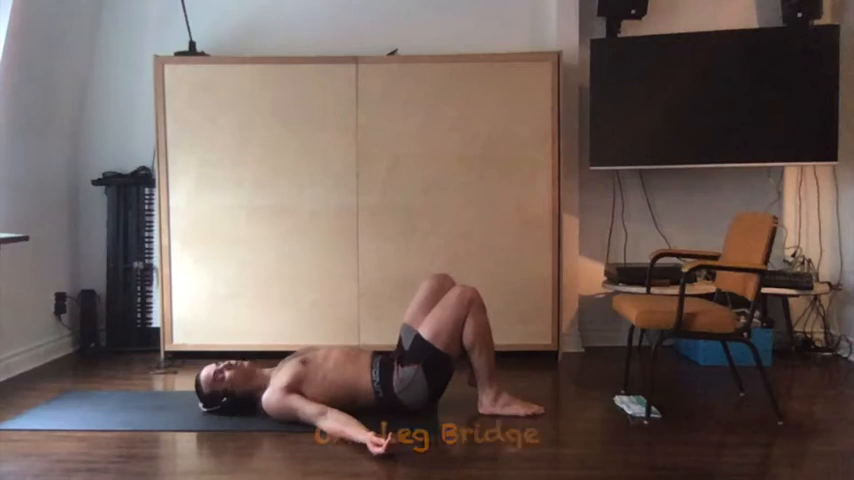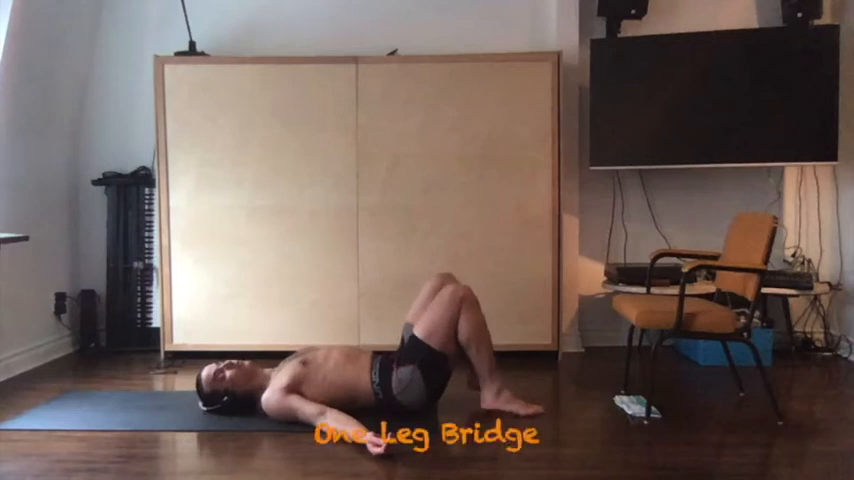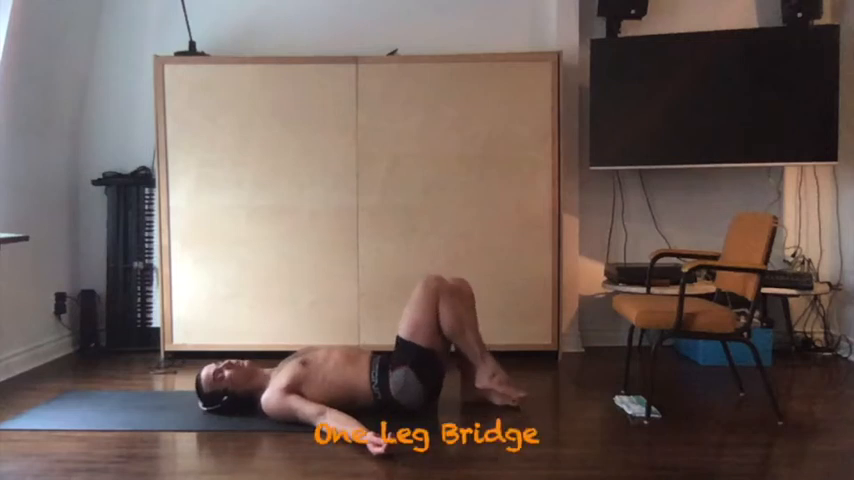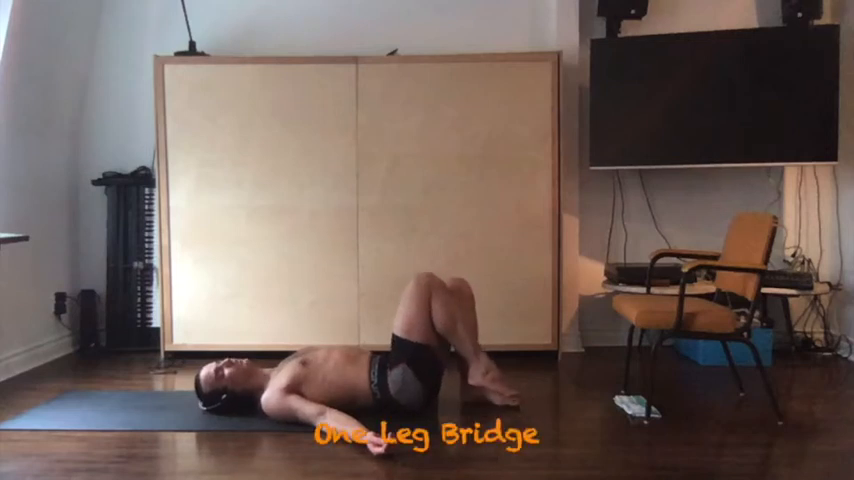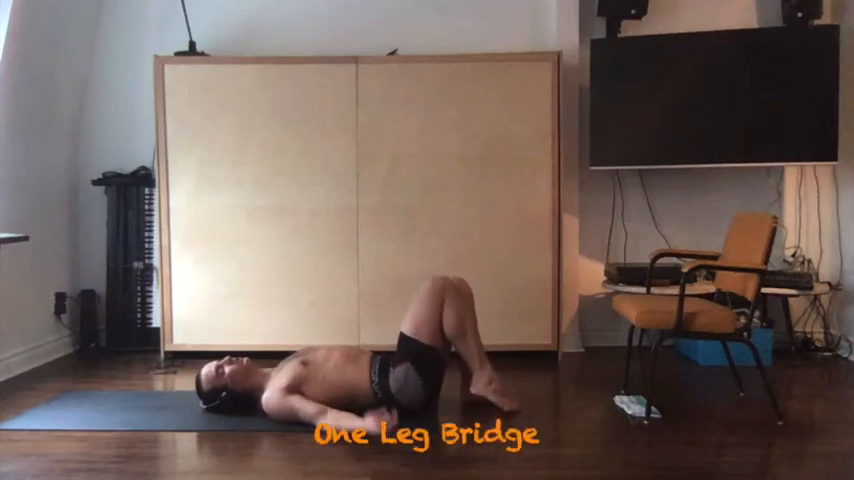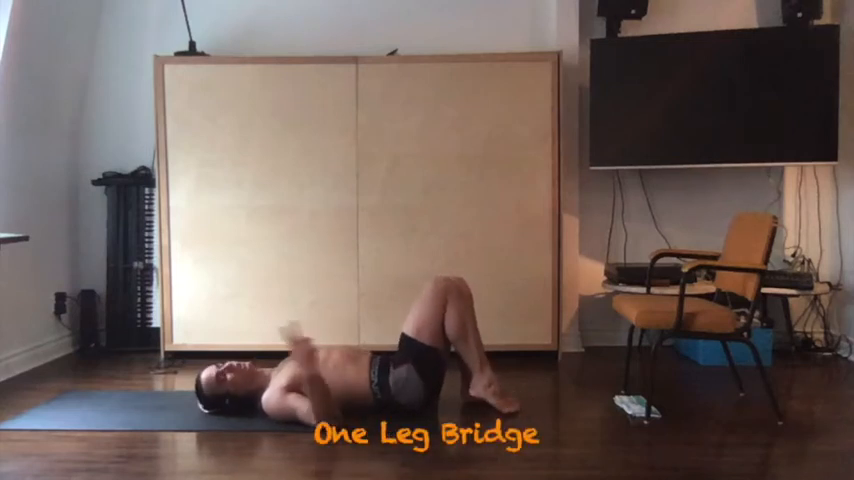
dt=0.3s
person 1, frame 1
left shoulder: (279, 373)
right shoulder: (273, 399)
right elbow: (322, 415)
right wrist: (367, 437)
left hip: (396, 363)
right hip: (406, 385)
left knee: (440, 283)
right knee: (467, 298)
left ankle: (477, 370)
right ankle: (491, 396)
person 1, frame 2
left shoulder: (279, 374)
right shoulder: (273, 400)
right elbow: (322, 415)
right wrist: (366, 437)
left hip: (395, 365)
right hip: (405, 385)
left knee: (443, 281)
right knee: (459, 295)
left ankle: (477, 375)
right ankle: (494, 391)
person 1, frame 3
left shoulder: (281, 372)
right shoulder: (272, 399)
right elbow: (321, 414)
right wrist: (365, 436)
left hip: (390, 366)
right hip: (403, 385)
left knee: (458, 287)
right knee: (432, 285)
left ankle: (473, 385)
right ankle: (488, 372)
person 1, frame 4
left shoulder: (281, 373)
right shoulder: (273, 400)
right elbow: (321, 415)
right wrist: (366, 437)
left hip: (393, 370)
right hip: (402, 384)
left knee: (457, 286)
right knee: (425, 282)
left ankle: (473, 386)
right ankle: (481, 369)
person 1, frame 5
left shoulder: (281, 372)
right shoulder: (273, 400)
right elbow: (322, 415)
right wrist: (364, 424)
left hip: (392, 368)
right hip: (403, 384)
left knee: (456, 287)
right knee: (441, 287)
left ankle: (474, 387)
right ankle: (483, 377)
person 1, frame 6
left shoulder: (275, 375)
right shoulder: (273, 399)
right elbow: (328, 419)
right wrist: (309, 375)
left hip: (391, 370)
right hip: (404, 384)
left knee: (455, 286)
right knee: (443, 288)
left ankle: (472, 387)
right ankle: (483, 381)
